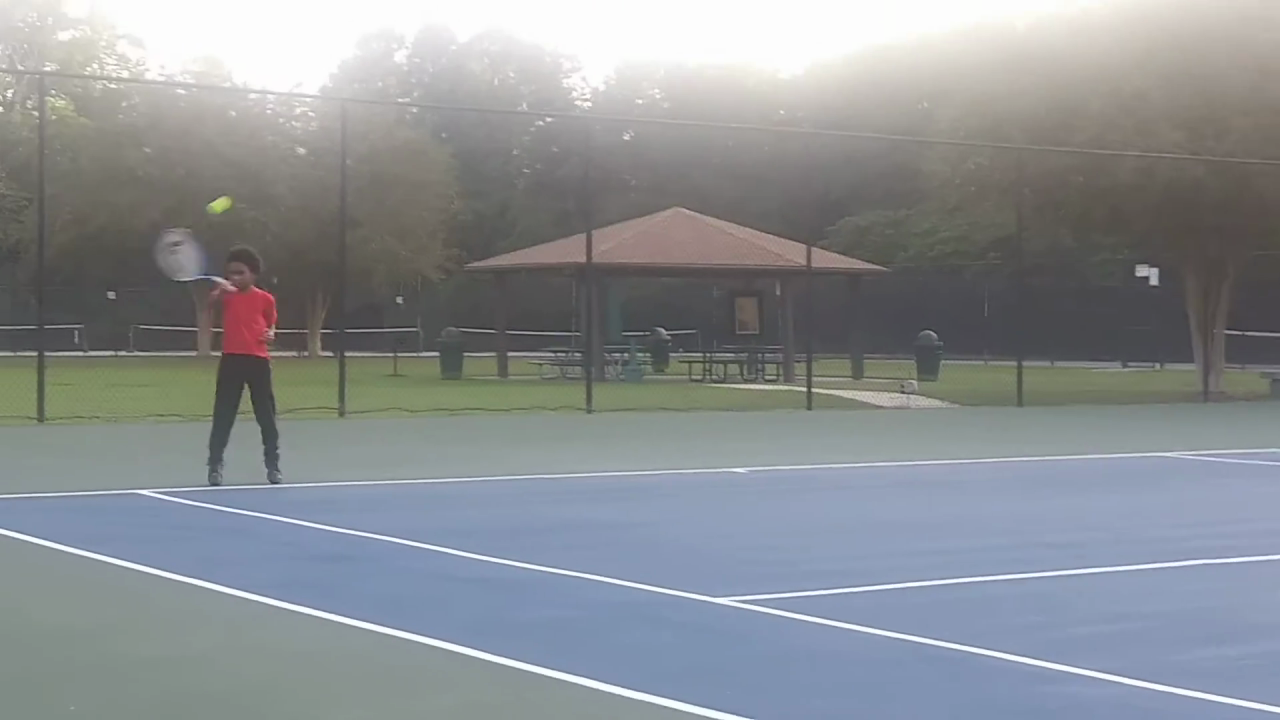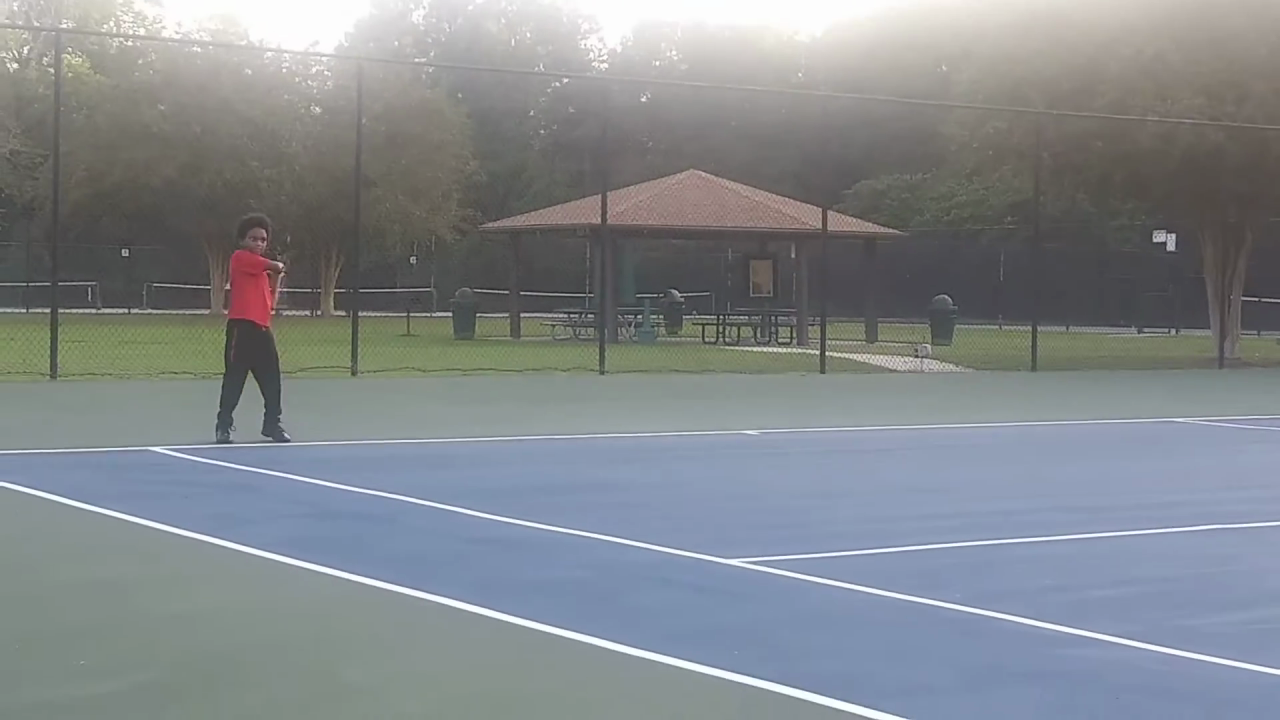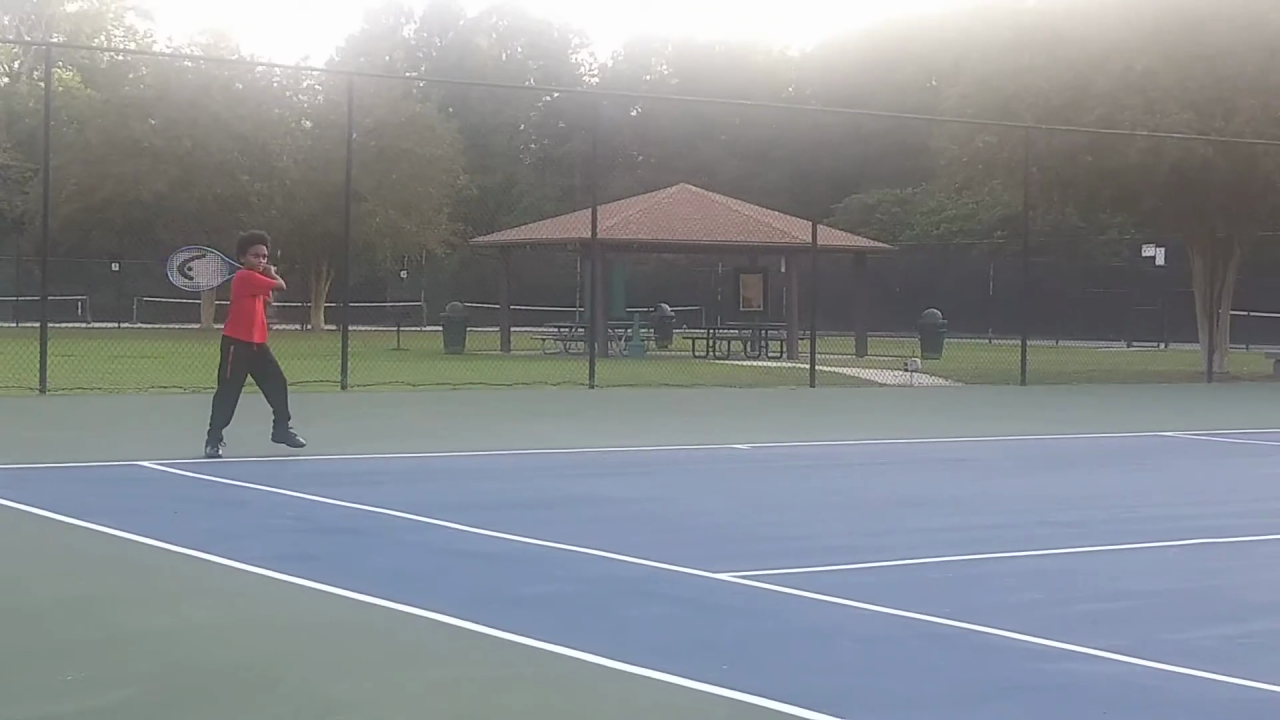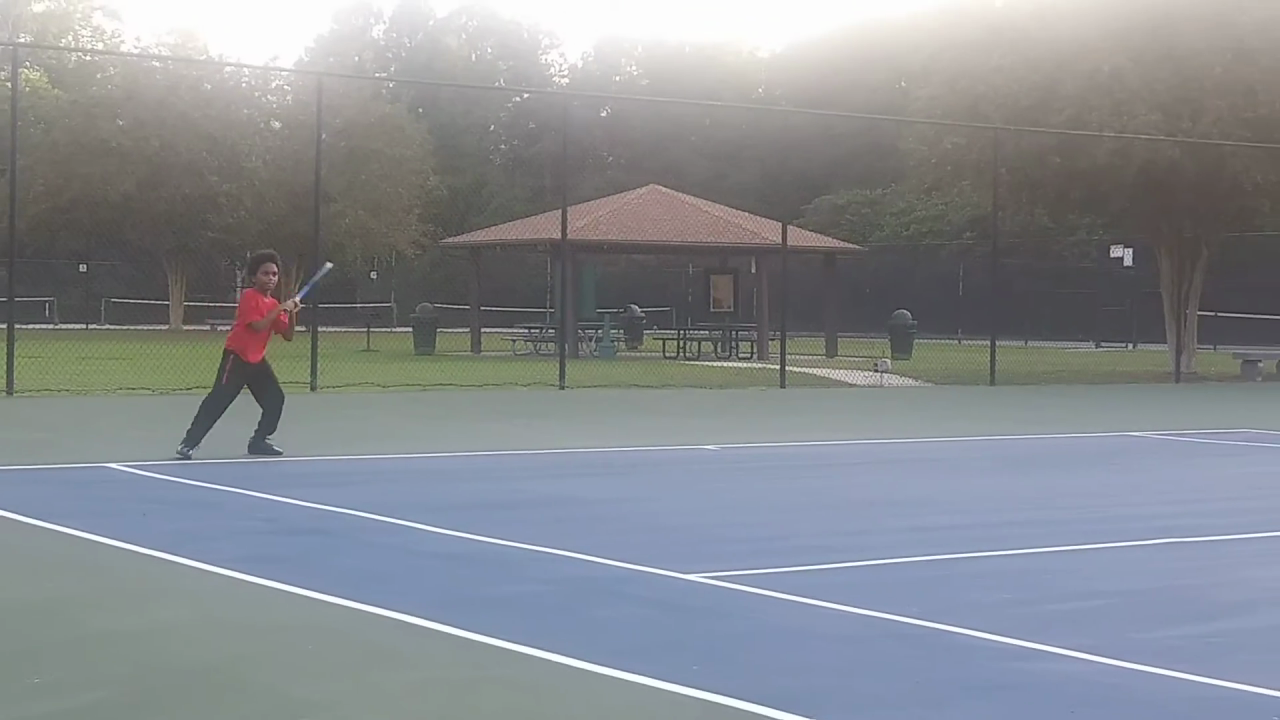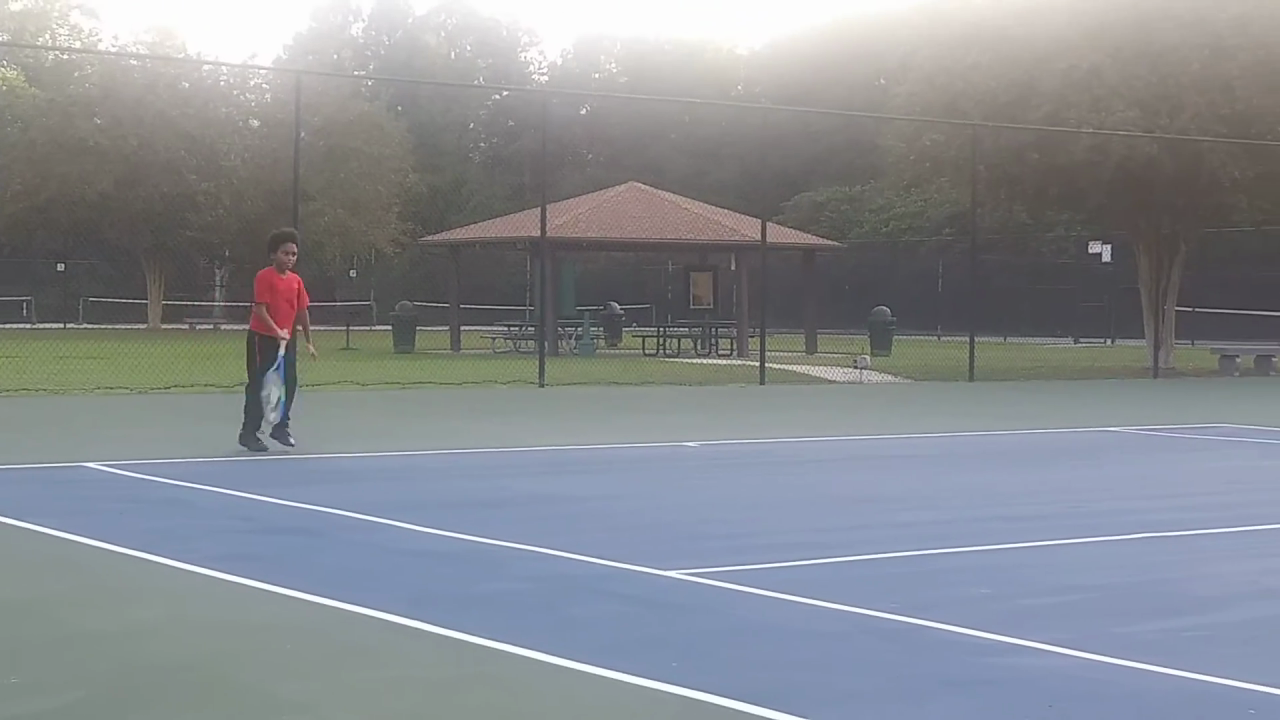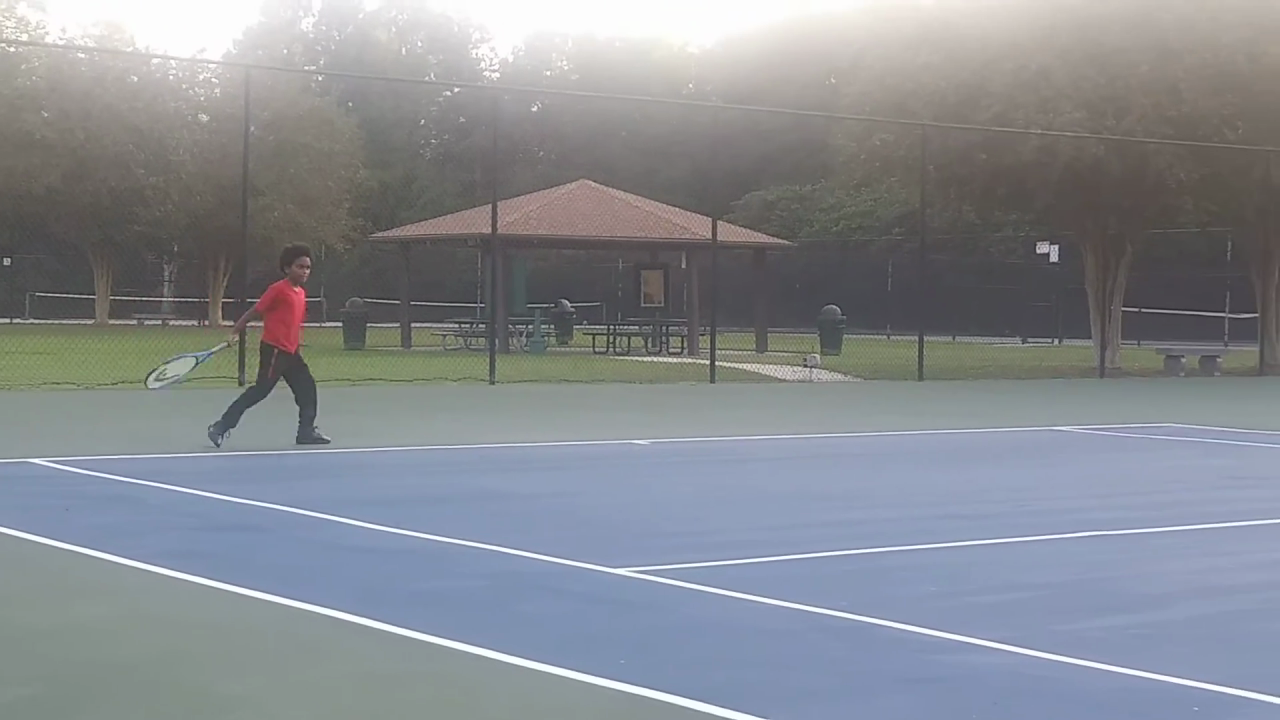
dt=0.3s
person 1, frame 1
left shoulder: (266, 298)
right shoulder: (226, 291)
left elbow: (270, 325)
right elbow: (214, 301)
left wrist: (270, 333)
right wrist: (222, 288)
left hip: (259, 360)
right hip: (232, 360)
left knee: (267, 415)
right knee: (224, 415)
left ankle: (272, 464)
right ankle: (215, 465)
person 1, frame 2
left shoulder: (264, 272)
right shoulder: (239, 258)
left elbow: (271, 303)
right elbow: (276, 266)
left wrist: (275, 278)
right wrist: (279, 268)
left hip: (262, 329)
right hip: (241, 326)
left knee: (272, 378)
right knee: (234, 378)
left ankle: (272, 424)
right ankle: (224, 426)
person 1, frame 3
left shoulder: (257, 279)
right shoulder: (244, 277)
left elbow: (267, 303)
right elbow: (281, 286)
left wrist: (267, 273)
right wrist: (273, 277)
left hip: (258, 344)
right hip: (236, 343)
left knee: (278, 384)
right knee: (228, 392)
left ankle: (281, 429)
right ankle: (214, 440)
person 1, frame 4
left shoulder: (274, 305)
right shoulder: (249, 297)
left elbow: (288, 335)
right elbow: (257, 326)
left wrist: (291, 313)
right wrist: (280, 309)
left hip: (257, 360)
right hip: (236, 356)
left knee: (275, 398)
right knee: (218, 399)
left ankle: (259, 441)
right ankle: (190, 442)
person 1, frame 5
left shoulder: (296, 281)
right shoulder: (264, 277)
left elbow: (302, 312)
right elbow: (259, 309)
left wrist: (309, 342)
right wrist: (276, 330)
left hip: (285, 339)
right hip: (262, 337)
left knee: (290, 383)
right knee: (258, 385)
left ankle: (281, 427)
right ankle: (250, 433)
person 1, frame 6
left shoulder: (301, 293)
right shoulder: (278, 290)
right elbow: (255, 311)
right wrist: (235, 332)
left hip: (290, 351)
right hip: (274, 349)
left knee: (306, 386)
right knee: (261, 390)
left ankle: (306, 431)
right ankle: (222, 427)
